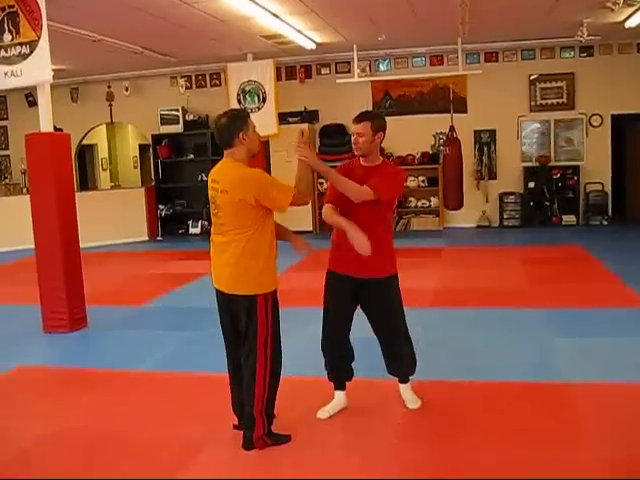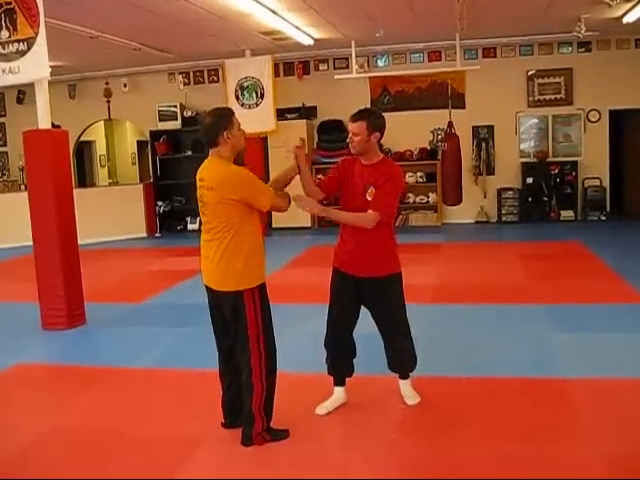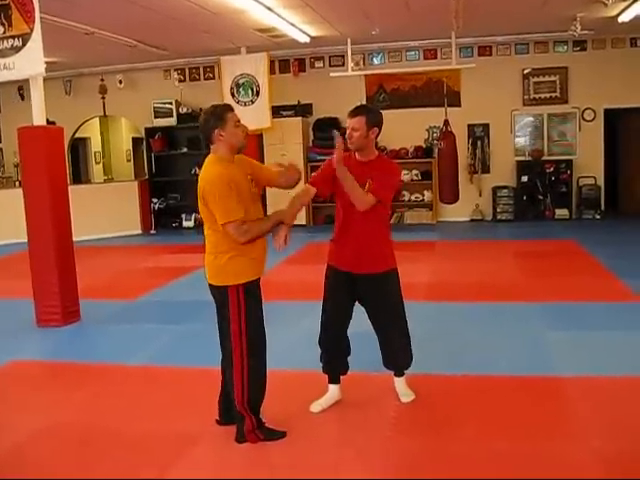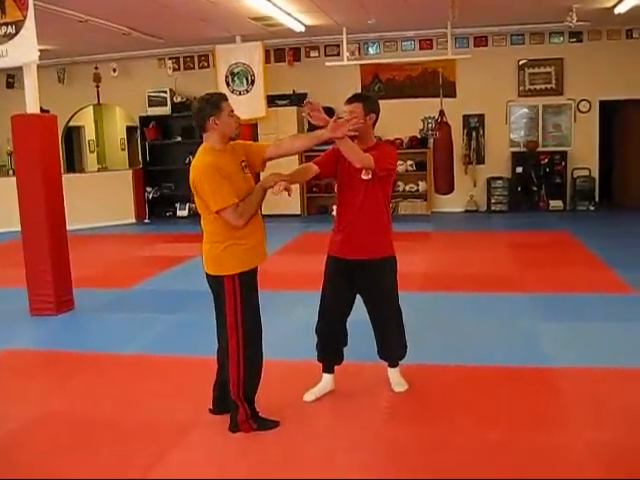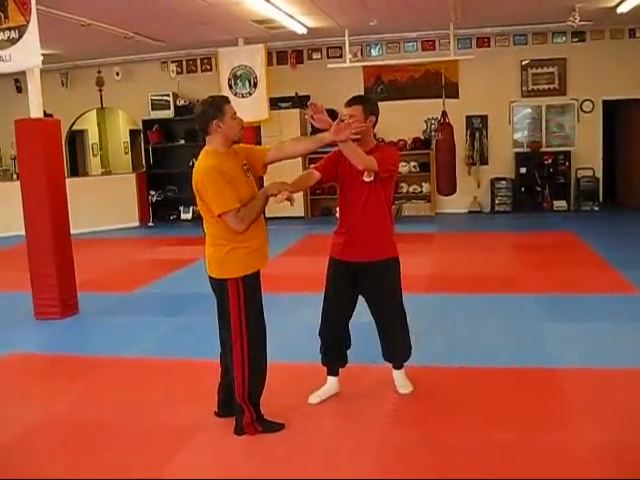
dt=0.5s
person 1, frame 1
left shoulder: (217, 175)
right shoulder: (251, 178)
right elbow: (302, 196)
left wrist: (288, 236)
left hip: (225, 281)
right hip: (253, 284)
left knee: (238, 353)
right knee: (261, 357)
left ankle: (244, 416)
right ankle: (257, 432)
person 1, frame 2
left shoulder: (207, 173)
right shoulder: (234, 176)
right elbow: (282, 203)
left wrist: (280, 178)
right wrist: (284, 181)
left hip: (217, 277)
right hip: (241, 280)
left knee: (231, 350)
right knee: (258, 352)
left ankle: (234, 413)
right ankle: (257, 428)
person 1, frame 3
left shoulder: (240, 164)
right shoulder: (217, 176)
left elbow: (284, 179)
right elbow: (240, 232)
left wrist: (290, 172)
right wrist: (279, 217)
left hip: (237, 272)
right hip: (233, 274)
left knee: (237, 346)
right knee: (247, 349)
left ankle: (230, 411)
right ankle: (250, 426)
person 1, frame 4
left shoulder: (237, 151)
right shoulder: (207, 166)
left elbow: (282, 147)
right elbow: (237, 217)
left wrist: (326, 134)
right wrist: (263, 185)
left hip: (240, 260)
right hip: (229, 264)
left knee: (233, 336)
right knee: (242, 339)
left ankle: (224, 399)
right ankle: (243, 415)
person 1, frame 5
left shoulder: (239, 154)
right shoulder: (210, 169)
left elbow: (284, 150)
right elbow: (239, 221)
left wrist: (328, 137)
right wrist: (266, 192)
left hip: (242, 264)
right hip: (233, 267)
left knee: (237, 339)
right knee: (247, 342)
left ankle: (229, 403)
right ankle: (249, 417)
person 2, frame 1
left shoulder: (393, 174)
right shoulder: (343, 171)
left elbow: (359, 195)
right elbow: (328, 211)
left wrist: (319, 166)
right wrist: (349, 228)
left hip: (379, 270)
right hip: (342, 268)
left knee: (393, 329)
right knee: (334, 333)
left ankle: (405, 385)
right ankle: (339, 395)
person 2, frame 2
left shoulder: (391, 174)
right shoulder: (345, 167)
left elbow: (369, 220)
right elbow: (318, 193)
left wrist: (322, 211)
right wrist: (303, 165)
left hip: (381, 268)
right hip: (345, 265)
left knee: (394, 327)
right knee: (337, 329)
left ankle: (405, 382)
right ankle: (339, 391)
person 2, frame 3
left shoulder: (389, 169)
right shoulder: (336, 163)
left elbow: (363, 203)
right elbow: (308, 191)
left wrist: (341, 168)
right wrist: (285, 222)
left hip: (378, 265)
right hip: (340, 263)
left knee: (392, 324)
right knee: (332, 327)
left ankle: (400, 379)
right ankle: (333, 388)
person 2, frame 4
left shoulder: (387, 153)
right shoulder: (339, 152)
left elbow: (361, 161)
right elbow: (311, 169)
left wrist: (330, 128)
right wrist: (287, 178)
left hip: (377, 253)
right hip: (340, 251)
left knee: (386, 314)
right knee: (330, 316)
left ankle: (394, 370)
right ankle: (328, 377)
person 2, frame 5
left shoulder: (388, 155)
right shoulder: (339, 156)
left elbow: (364, 163)
right elbow: (313, 174)
left wrist: (332, 130)
right wrist: (289, 187)
left hip: (380, 255)
right hip: (343, 253)
left knee: (390, 316)
right knee: (332, 319)
left ankle: (399, 371)
right ankle: (332, 380)
